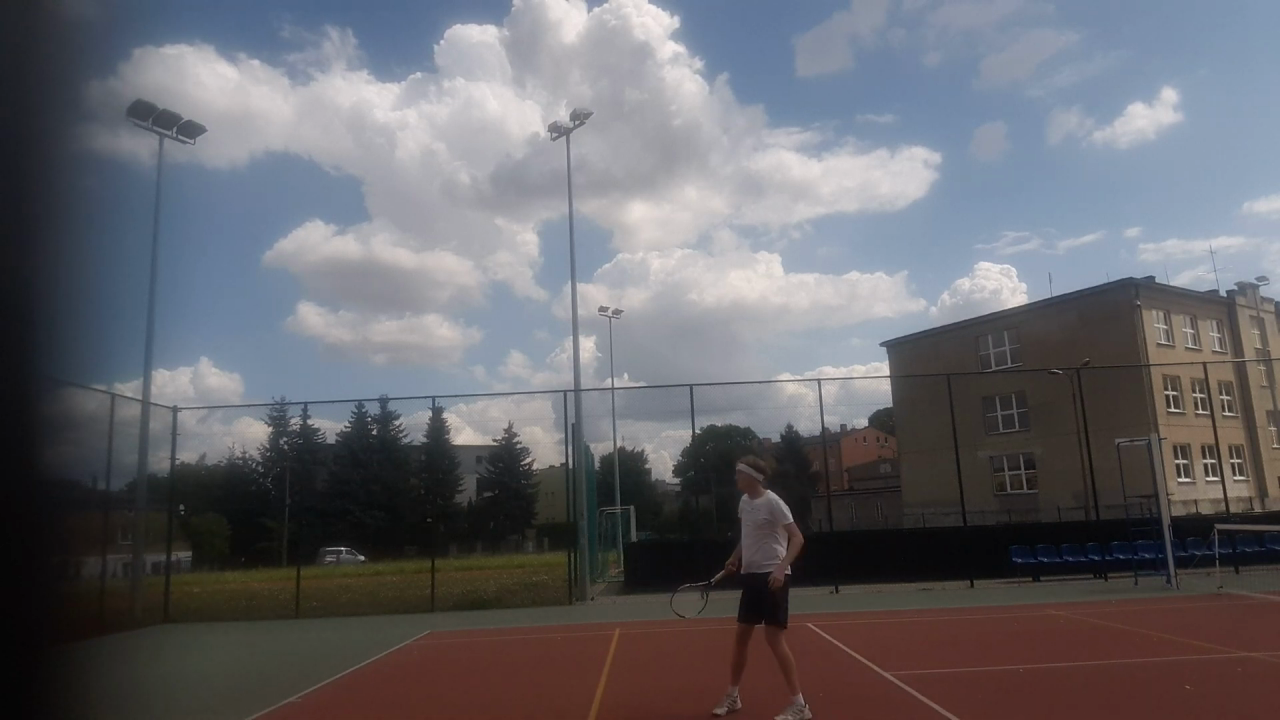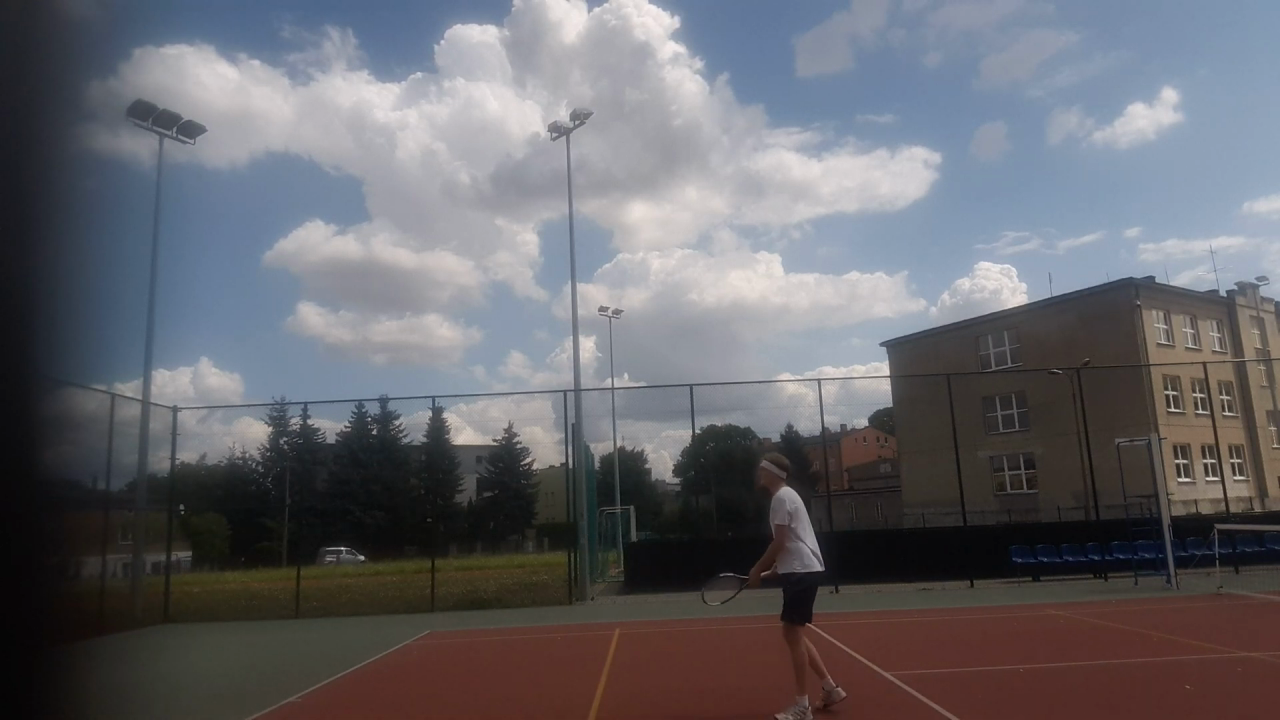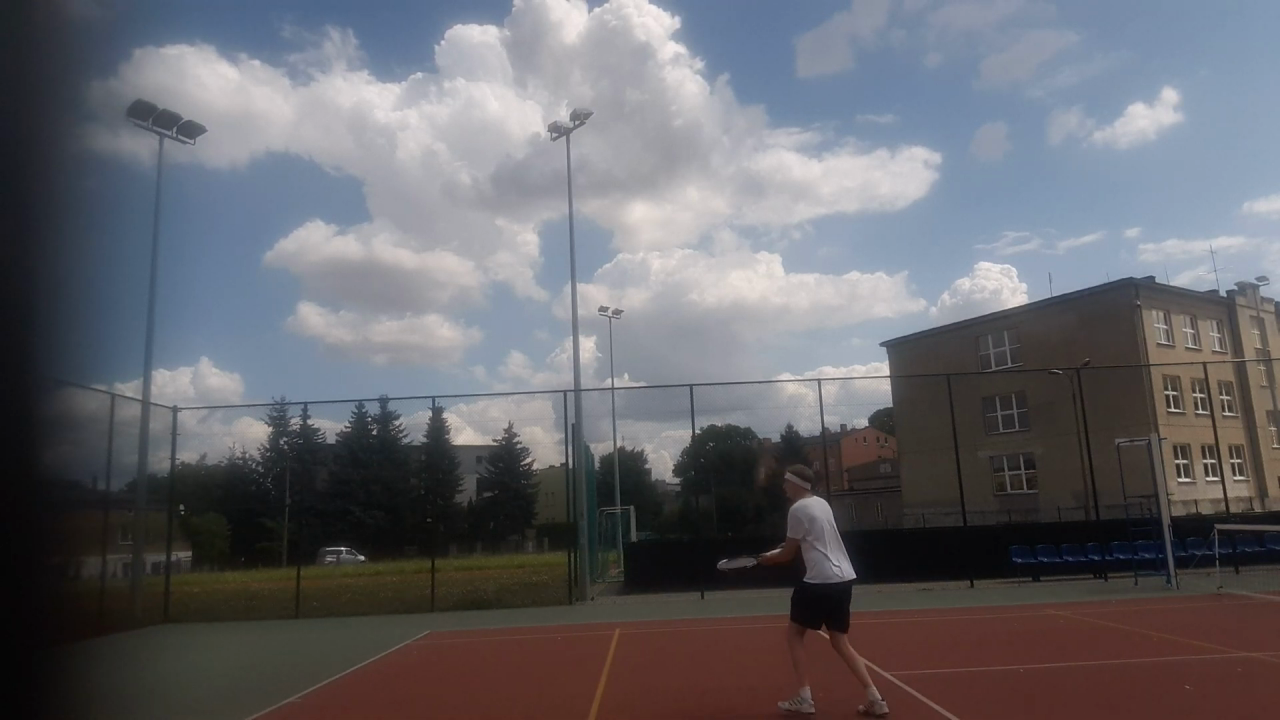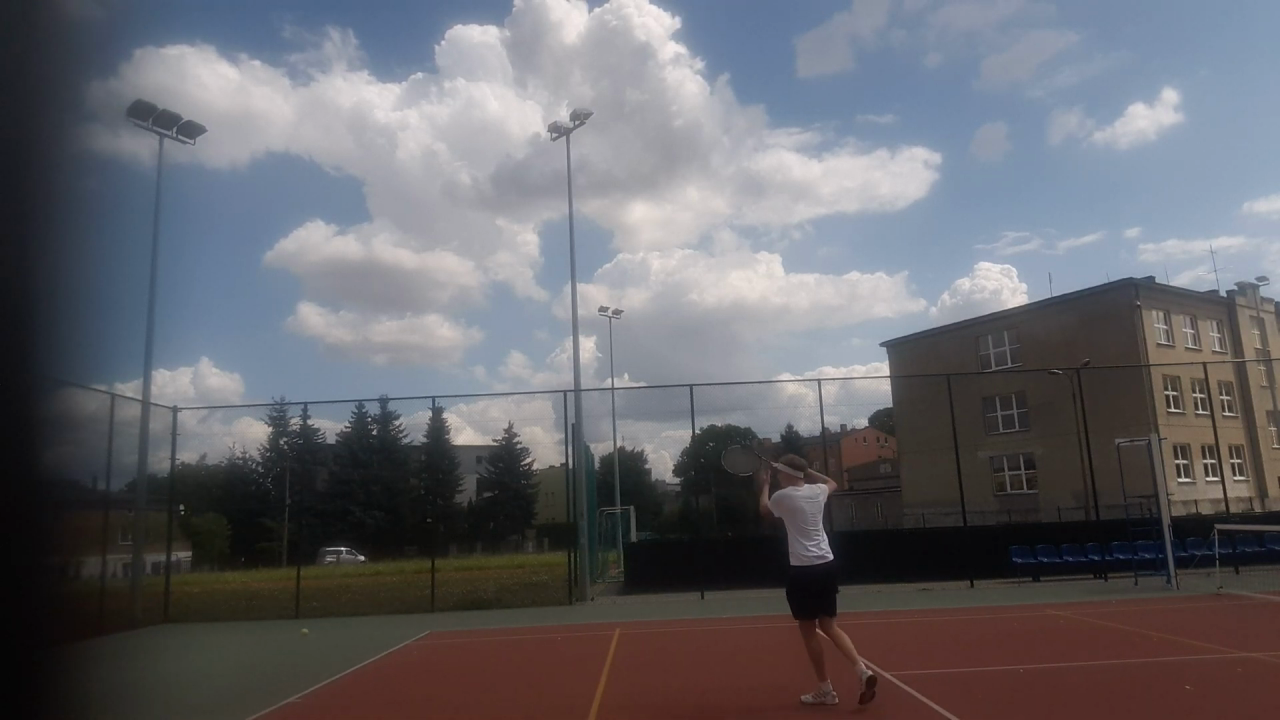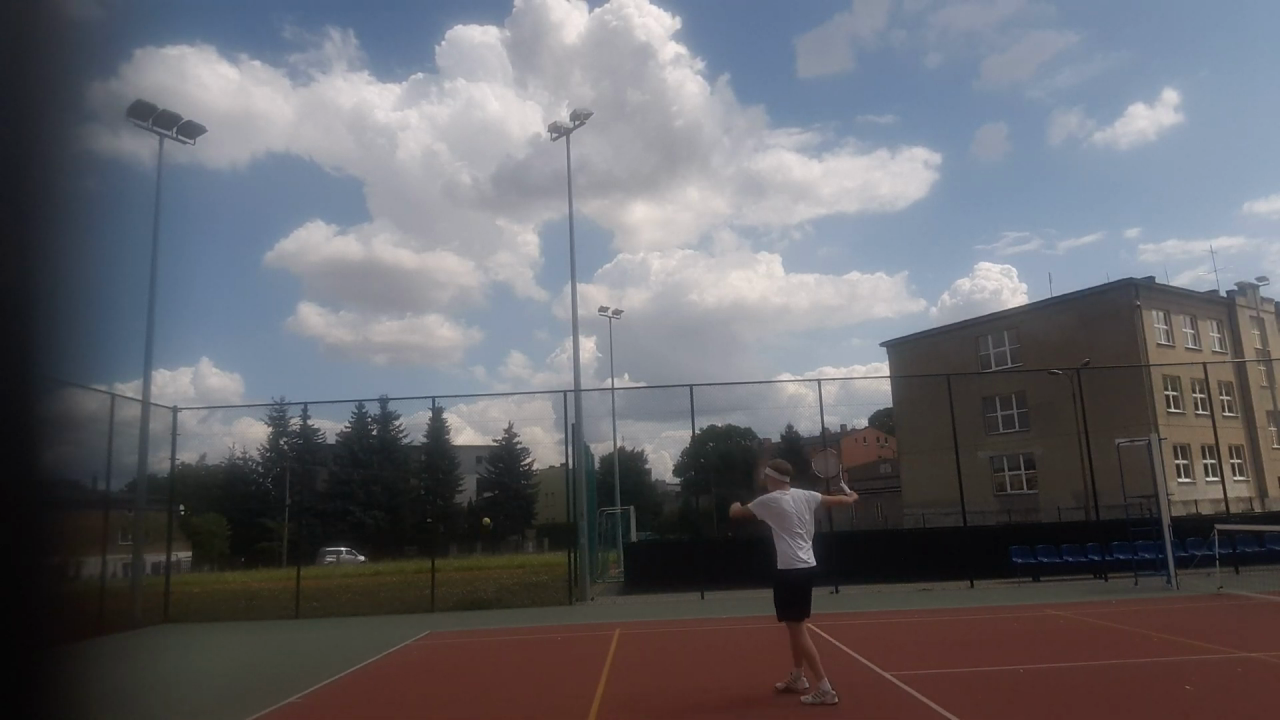
dt=0.3s
person 1, frame 1
left shoulder: (772, 502)
right shoulder: (744, 501)
left elbow: (796, 538)
left wrist: (782, 568)
right wrist: (735, 558)
left hip: (773, 578)
right hip: (755, 578)
left knee: (774, 639)
right knee: (741, 637)
right ankle: (732, 696)
person 1, frame 2
left shoulder: (781, 498)
right shoulder: (786, 495)
left elbow: (779, 543)
left wrist: (757, 570)
right wrist: (774, 569)
left hip: (801, 573)
right hip: (801, 571)
left knee: (793, 636)
right knee: (793, 634)
right ankle: (829, 688)
person 1, frame 3
left shoulder: (798, 510)
right shoulder: (821, 504)
left elbow: (789, 553)
left wrist: (768, 559)
left hip: (819, 583)
right hip: (843, 580)
left knee: (794, 634)
right knee: (841, 643)
left ankle: (804, 697)
right ankle: (875, 699)
person 1, frame 4
left shoulder: (782, 496)
right shoulder: (817, 491)
left elbow: (764, 508)
right elbow: (833, 483)
left wrist: (764, 484)
right wrist: (807, 472)
left hip: (803, 569)
right hip: (827, 565)
left knee: (808, 630)
right knee: (830, 627)
left ankle: (825, 689)
right ankle: (863, 671)
person 1, frame 5
left shoulder: (769, 500)
right shoulder: (804, 496)
left elbow: (736, 514)
right elbow: (839, 500)
left wrist: (735, 506)
right wrist: (850, 495)
left hip: (790, 571)
right hip: (808, 567)
left knee: (797, 629)
right knee: (794, 625)
left ankle: (825, 689)
right ankle: (797, 677)
